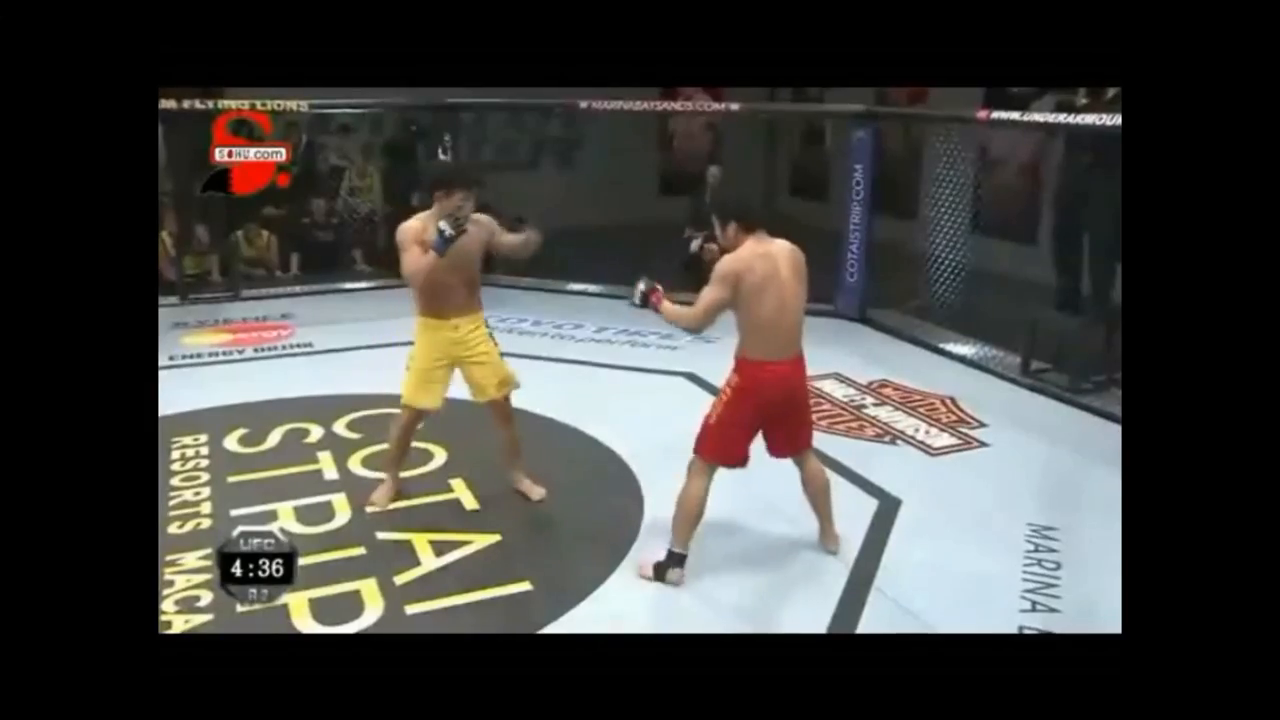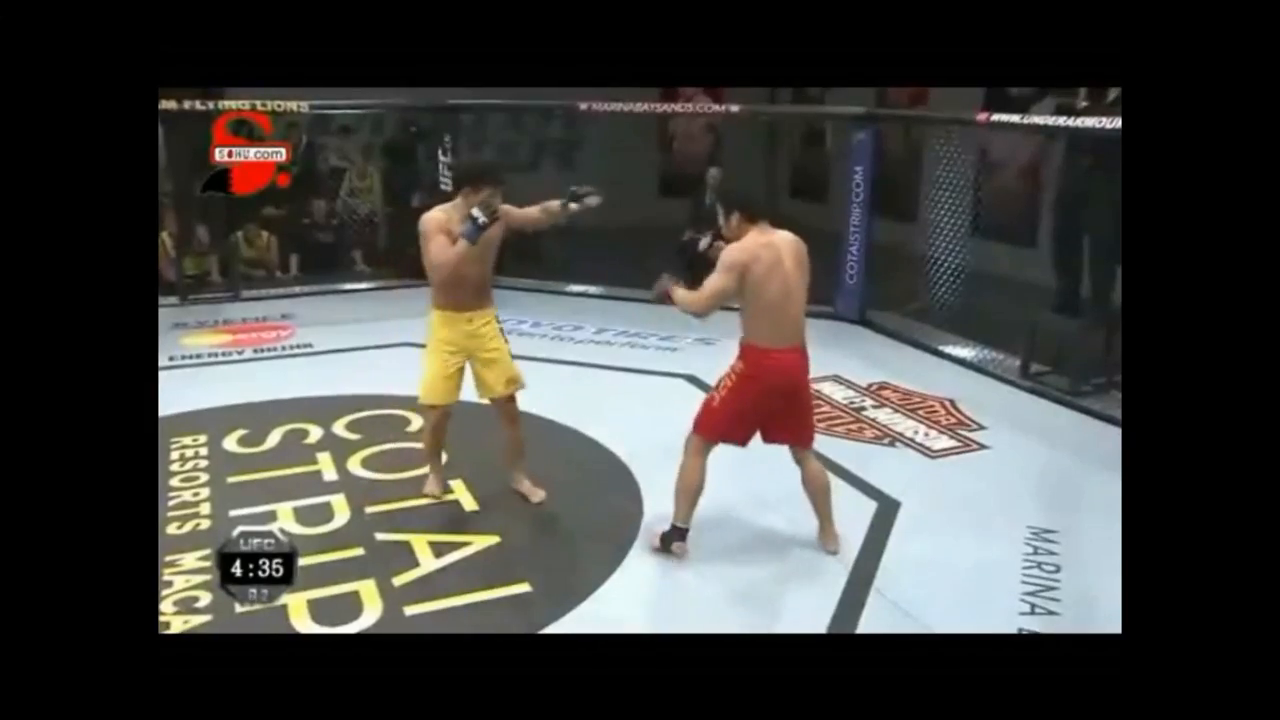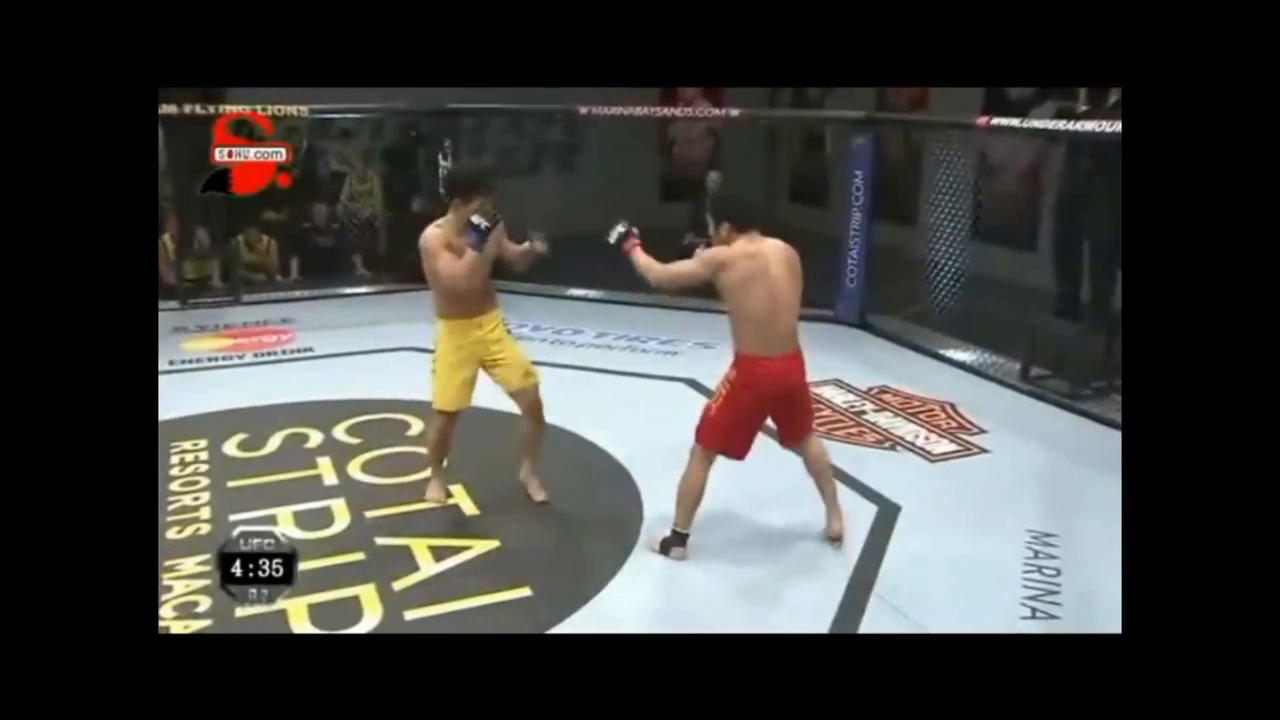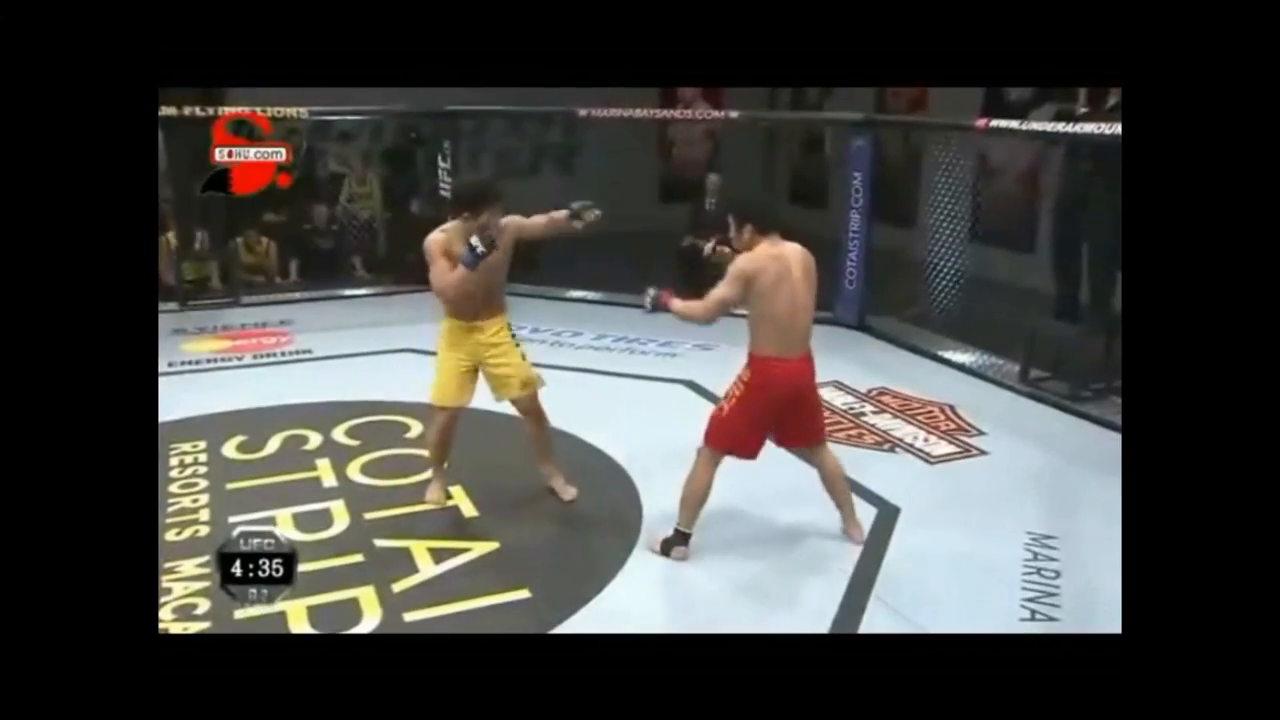
dt=0.2s
person 1, frame 1
left shoulder: (735, 263)
right shoulder: (793, 253)
left elbow: (693, 321)
left wrist: (656, 299)
left hip: (753, 377)
right hip: (792, 371)
left knee: (701, 467)
right knee: (804, 454)
left ankle: (674, 561)
right ankle: (829, 534)
person 1, frame 2
left shoulder: (739, 252)
right shoulder: (796, 245)
left elbow: (700, 305)
left wrist: (672, 290)
left hip: (757, 366)
right hip: (795, 362)
left knee: (697, 445)
right knee: (803, 452)
left ankle: (677, 535)
right ankle: (828, 533)
person 1, frame 3
left shoulder: (723, 258)
right shoulder: (787, 253)
left elbow: (659, 276)
left wrist: (630, 244)
left hip: (752, 372)
right hip: (791, 367)
left knee: (702, 454)
right knee: (806, 440)
left ankle: (677, 540)
right ankle: (834, 519)
person 1, frame 4
left shoulder: (749, 263)
right shoulder: (803, 256)
left elbow: (705, 313)
left wrist: (666, 301)
left hip: (765, 373)
right hip: (801, 369)
left knee: (709, 454)
right knee: (817, 449)
left ankle: (679, 539)
right ankle: (852, 524)
person 2, frame 1
left shoulder: (481, 225)
right shoulder: (412, 230)
left elbow: (512, 246)
right elbow: (416, 279)
left wrist: (527, 240)
right wrist: (439, 245)
left hip: (473, 328)
right hip: (433, 331)
left knee: (502, 405)
right knee: (411, 413)
left ankle: (518, 475)
right ankle: (390, 481)
person 2, frame 2
left shoulder: (499, 216)
right shoulder: (434, 221)
left elbow: (540, 214)
right elbow: (442, 272)
left wrist: (569, 203)
right wrist: (471, 233)
left hip: (484, 322)
right hip: (446, 325)
left knee: (507, 406)
right knee: (437, 410)
left ankle: (519, 476)
right ankle: (435, 472)
person 2, frame 3
left shoulder: (490, 226)
right shoulder: (434, 238)
left elbow: (517, 261)
right elbow: (458, 284)
left wrist: (531, 248)
right wrist: (476, 242)
left hip: (492, 326)
right hip: (455, 332)
left knee: (532, 401)
right knee: (446, 414)
left ankle: (529, 471)
right ankle: (436, 478)
person 2, frame 4
left shoulder: (508, 228)
right shoulder: (438, 241)
left elbow: (549, 224)
right elbow: (446, 294)
left wrist: (571, 216)
right wrist: (471, 259)
left hip: (496, 330)
right hip: (458, 334)
left knee: (531, 406)
right knee: (445, 415)
left ankle: (552, 473)
right ankle: (437, 478)
person 3, frame 1
right shoulder: (1089, 95)
right elbow: (1059, 113)
left wrist: (1084, 105)
right wrist: (1078, 101)
left hip: (1107, 176)
right hip: (1074, 168)
left knee: (1102, 243)
right knee: (1065, 234)
left ankle: (1100, 304)
right ankle: (1067, 298)
person 3, frame 2
right shoulder: (1090, 95)
right elbow: (1060, 117)
left wrist: (1084, 107)
right wrist: (1079, 103)
left hip: (1107, 178)
right hip: (1074, 170)
left knee: (1102, 244)
right knee: (1065, 238)
left ankle: (1100, 307)
right ankle: (1066, 301)
person 3, frame 3
right shoulder: (1090, 96)
right elbow: (1061, 119)
left wrist: (1084, 110)
right wrist: (1079, 106)
left hip: (1107, 182)
right hip: (1075, 173)
left knee: (1102, 248)
right knee: (1065, 241)
left ankle: (1100, 311)
right ankle: (1066, 305)
person 3, frame 4
right shoulder: (1091, 96)
right elbow: (1059, 123)
left wrist: (1083, 113)
right wrist: (1078, 108)
left hip: (1106, 187)
right hip: (1073, 179)
left knee: (1101, 253)
right knee: (1064, 246)
left ankle: (1099, 316)
right ankle: (1065, 308)
